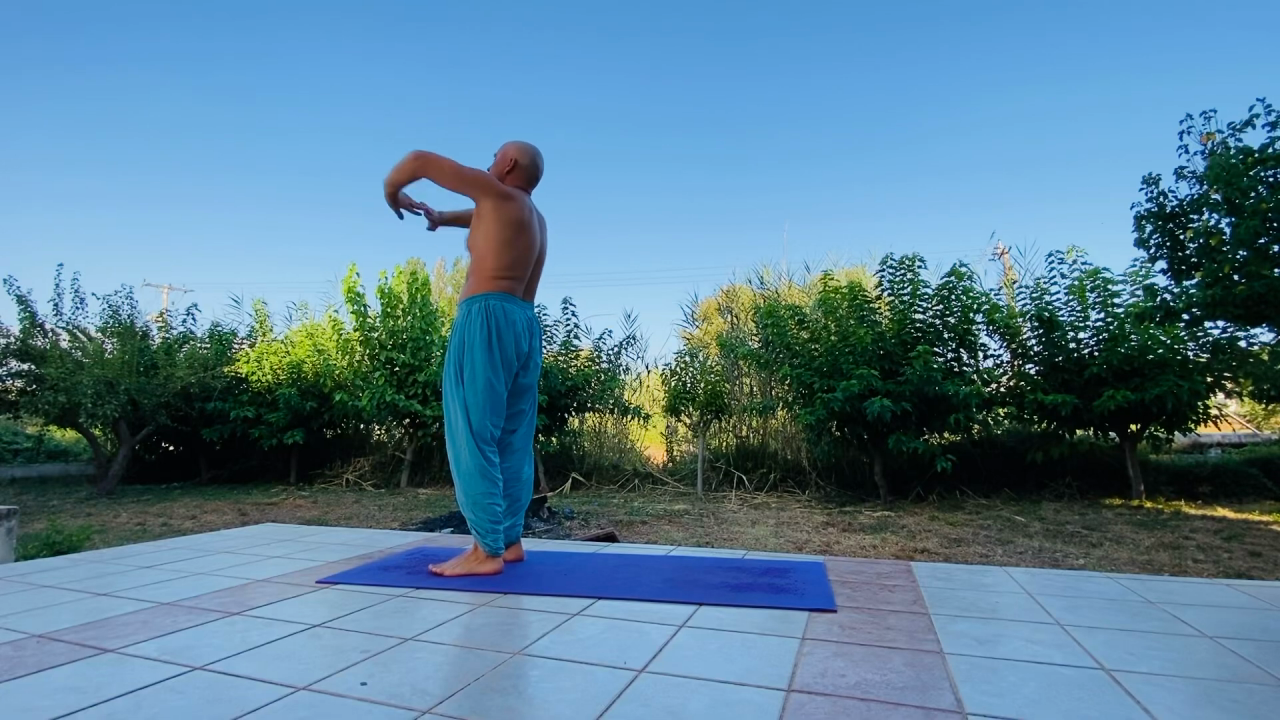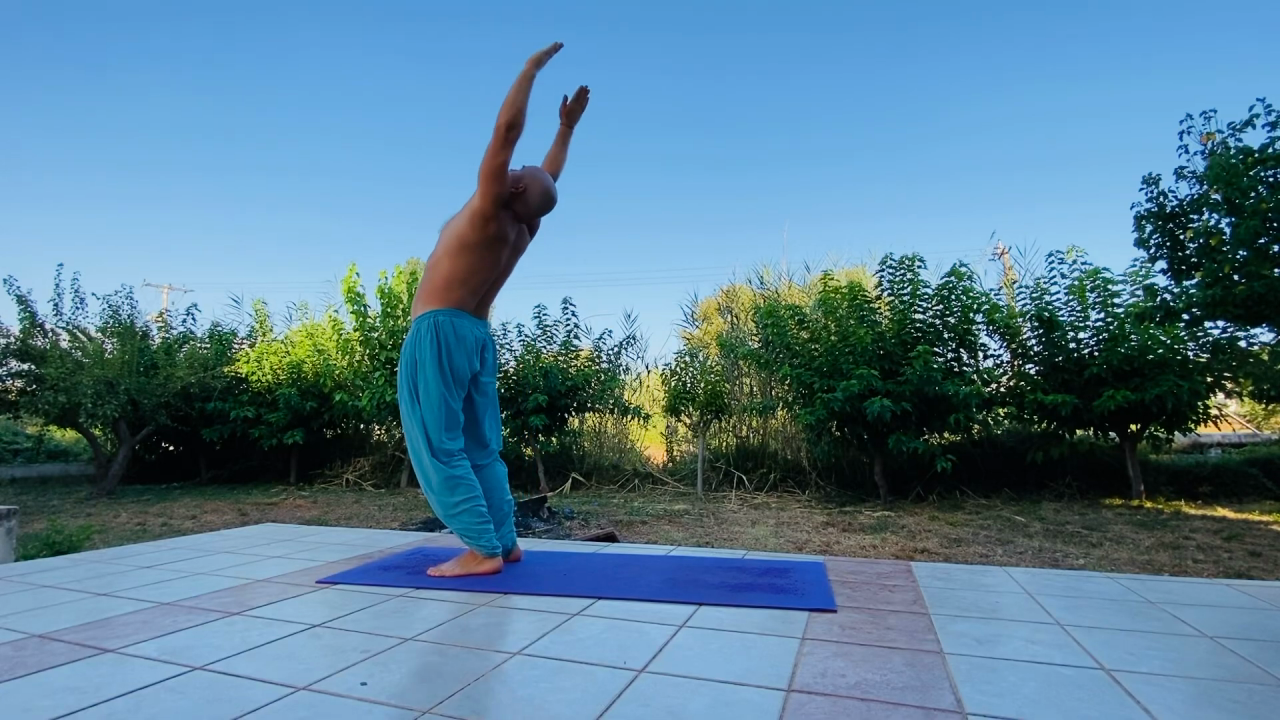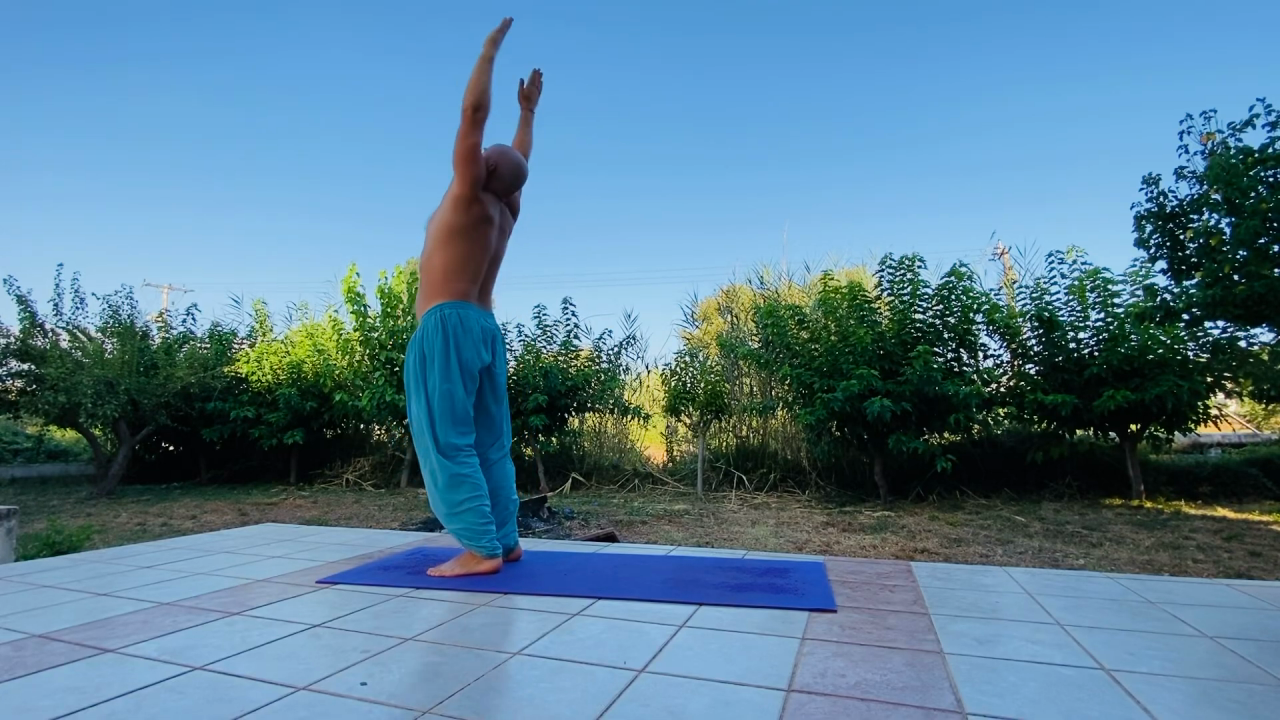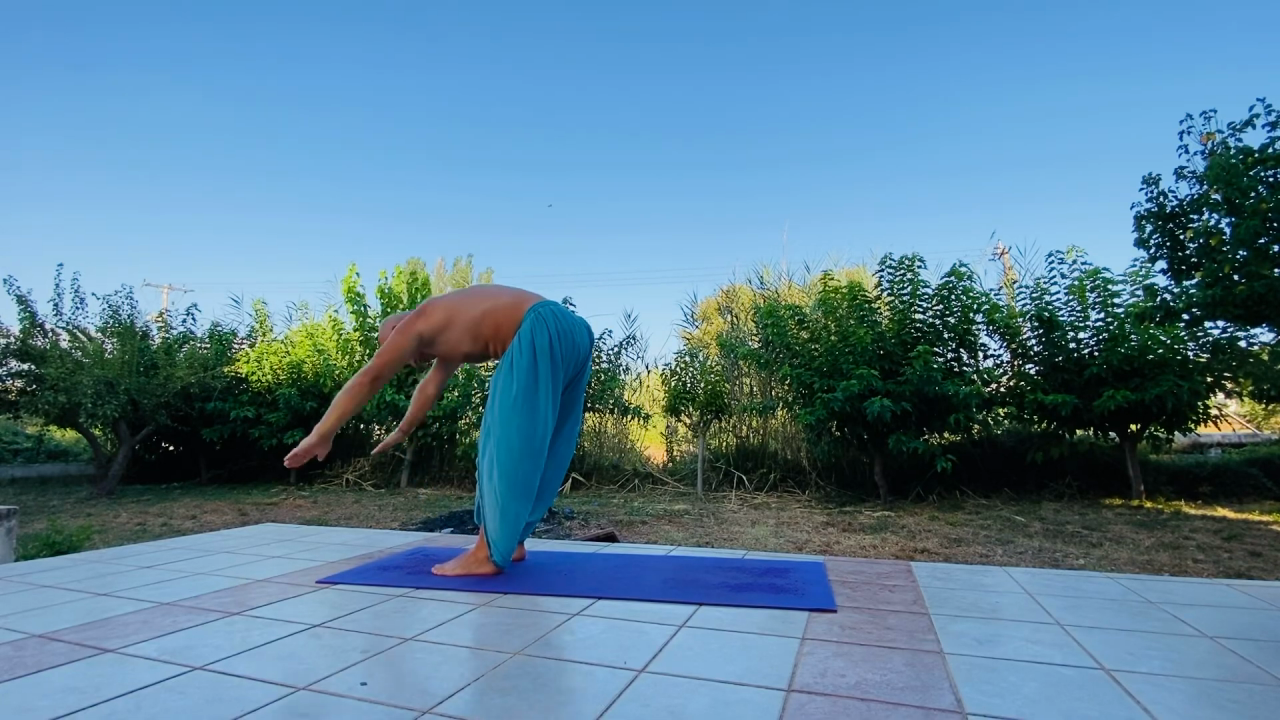
dt=1s
person 1, frame 1
left shoulder: (497, 193)
right shoulder: (534, 217)
left elbow: (420, 160)
left wrist: (393, 192)
right wrist: (446, 218)
left hip: (487, 320)
right hip: (524, 325)
left knee: (473, 437)
right knee: (511, 439)
left ankle: (486, 550)
right ankle: (509, 540)
person 1, frame 2
left shoulder: (490, 213)
right shoulder: (526, 229)
left elbow: (506, 131)
right elbow: (550, 176)
left wrist: (531, 67)
right wrist: (566, 127)
left hip: (437, 334)
right hip: (476, 337)
left knee: (437, 449)
right knee: (479, 448)
left ankle: (483, 550)
right ankle: (504, 542)
person 1, frame 3
left shoulder: (471, 197)
right shoulder: (507, 209)
left elbow: (473, 113)
right elbow: (521, 157)
left wrist: (489, 49)
right wrist: (528, 110)
left hip: (446, 328)
right hip: (486, 330)
left knee: (447, 442)
right knee: (488, 442)
left ankle: (481, 549)
right ankle: (504, 539)
person 1, frame 4
left shoulder: (419, 322)
right shoulder: (451, 327)
left elbow: (368, 380)
right elbow: (430, 389)
left wrist: (321, 434)
right wrist: (401, 432)
left hip: (541, 334)
right hip: (574, 330)
left knee: (506, 441)
right knee: (536, 446)
left ankle: (488, 553)
right ankle: (511, 540)
